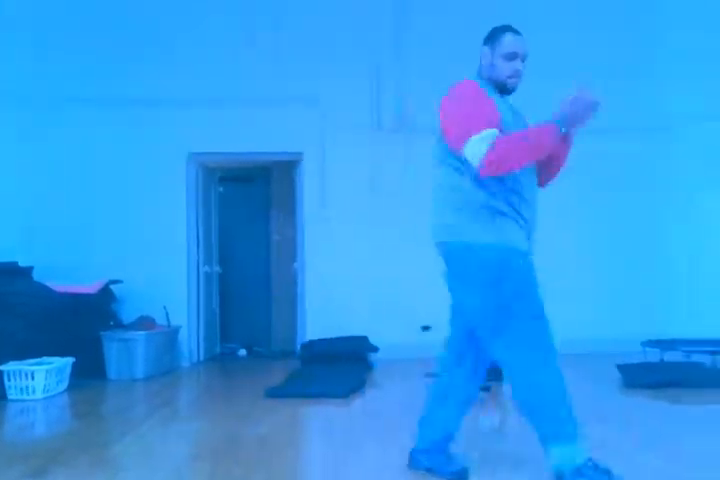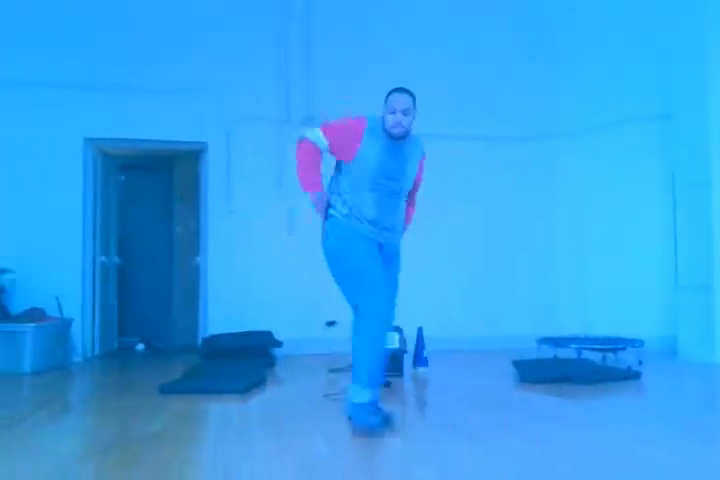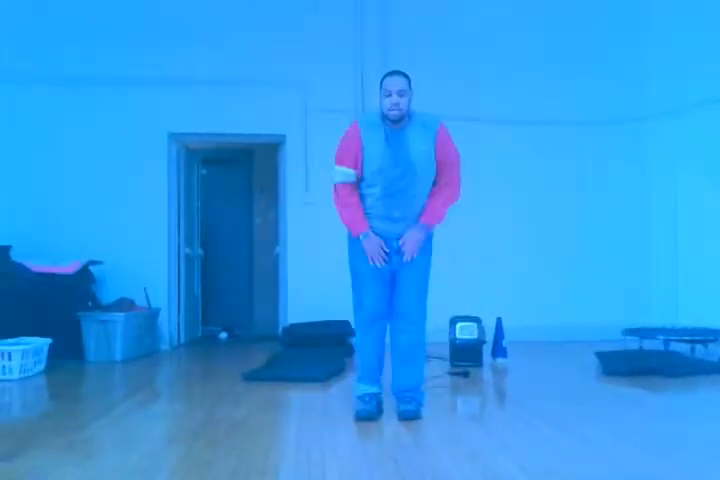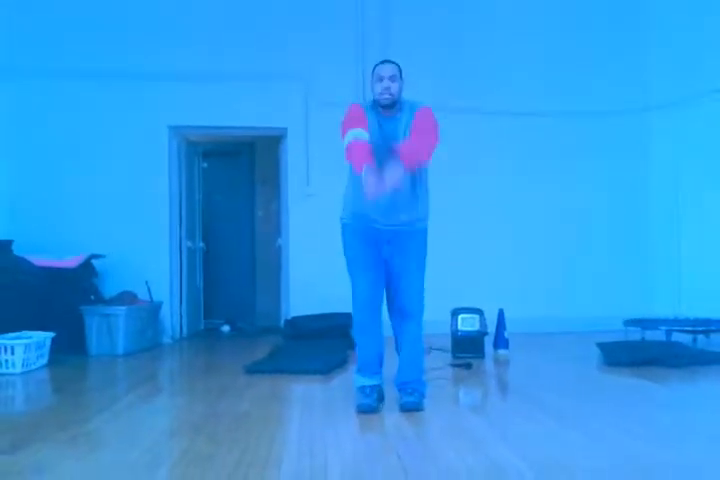
dt=0.5s
person 1, frame 1
left shoulder: (505, 110)
right shoulder: (469, 99)
left elbow: (538, 175)
right elbow: (492, 160)
left wrist: (562, 136)
right wrist: (559, 126)
left hip: (497, 245)
right hip: (482, 244)
left knee: (469, 350)
right knee: (530, 338)
person 1, frame 2
left shoulder: (416, 150)
right shoulder: (359, 131)
right elbow: (310, 142)
left wrist: (400, 226)
right wrist: (314, 188)
left hip: (385, 242)
right hip: (348, 234)
left knee: (378, 322)
right knee: (371, 304)
left ankle: (363, 400)
right ankle: (361, 396)
person 1, frame 3
left shoulder: (434, 132)
right shoulder: (360, 132)
left elbow: (448, 185)
right elbow: (344, 187)
left wrist: (422, 228)
right wrist: (363, 234)
left hip: (414, 238)
right hip: (370, 239)
left knee: (410, 315)
right knee: (370, 314)
left ankle: (409, 394)
right ankle: (368, 392)
person 1, frame 4
left shoulder: (420, 116)
right shoulder: (357, 114)
left elbow: (421, 147)
right elbow: (356, 143)
left wrist: (398, 170)
right wrist: (368, 176)
left hip: (408, 228)
right hip: (362, 227)
left knee: (408, 309)
right knee: (367, 304)
left ankle: (411, 386)
right ankle: (368, 383)
